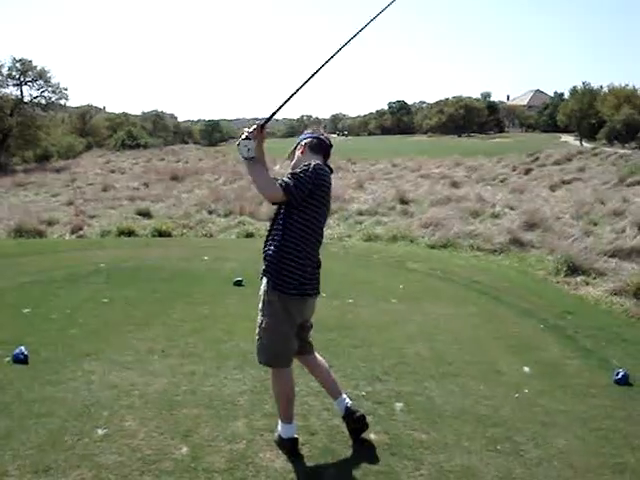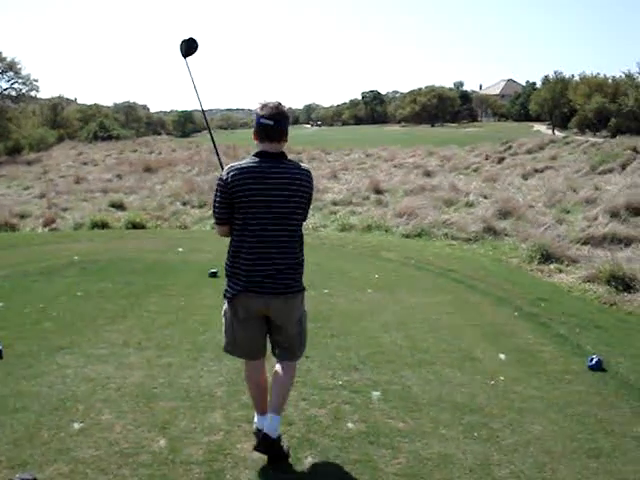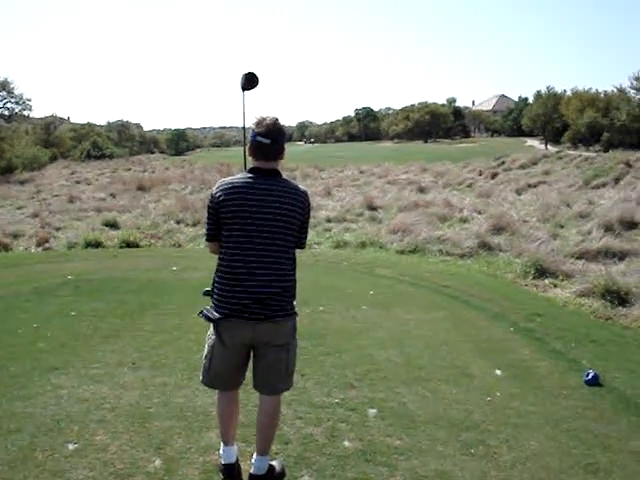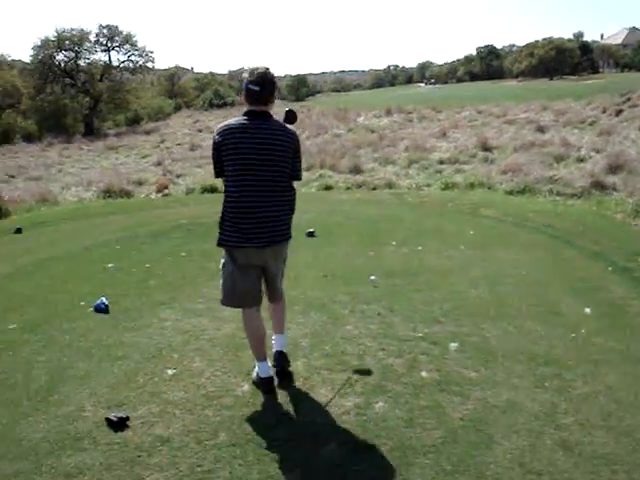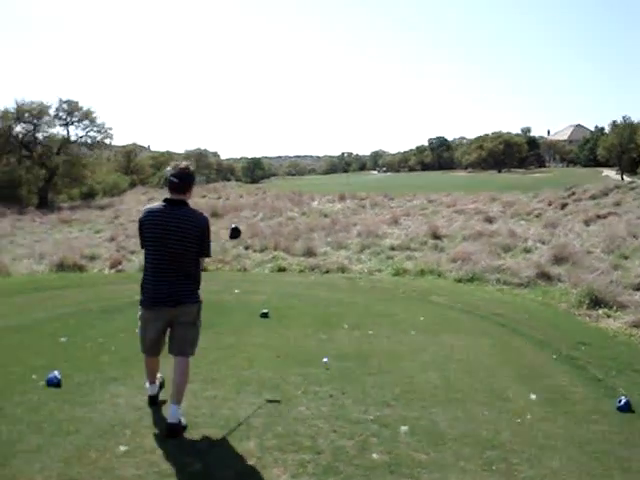
dt=1s
person 1, frame 1
left shoulder: (314, 169)
right shoulder: (316, 181)
left elbow: (273, 193)
right elbow: (276, 187)
left wrist: (253, 158)
right wrist: (258, 152)
left hip: (284, 284)
right hip: (304, 285)
left knee: (280, 362)
right knee: (303, 351)
left ankle: (287, 435)
right ankle: (348, 410)
person 1, frame 2
left shoulder: (233, 174)
right shoulder: (303, 176)
left elbow: (223, 229)
left hip: (244, 283)
right hip: (288, 285)
left knee: (253, 358)
right knee: (288, 355)
left ankle: (262, 425)
right ankle: (272, 427)
person 1, frame 3
left shoulder: (223, 190)
right shoulder: (299, 197)
left elbow: (213, 246)
right elbow: (296, 246)
left hip: (230, 308)
right hip: (277, 310)
left knee: (227, 388)
right knee: (270, 392)
person 1, frame 4
left shoulder: (224, 133)
right shoulder: (289, 136)
left elbow: (224, 178)
right elbow: (292, 181)
left hip: (239, 234)
right hip: (277, 232)
left knee: (250, 305)
right knee: (276, 294)
left ankle: (264, 372)
right ankle: (281, 351)
person 1, frame 5
left shoulder: (148, 214)
right shoulder: (200, 220)
left elbow: (147, 250)
right elbow: (201, 261)
left hip: (153, 296)
right hip: (186, 298)
left knee: (151, 350)
right knee: (182, 357)
left ankle: (152, 390)
right ankle: (174, 417)
